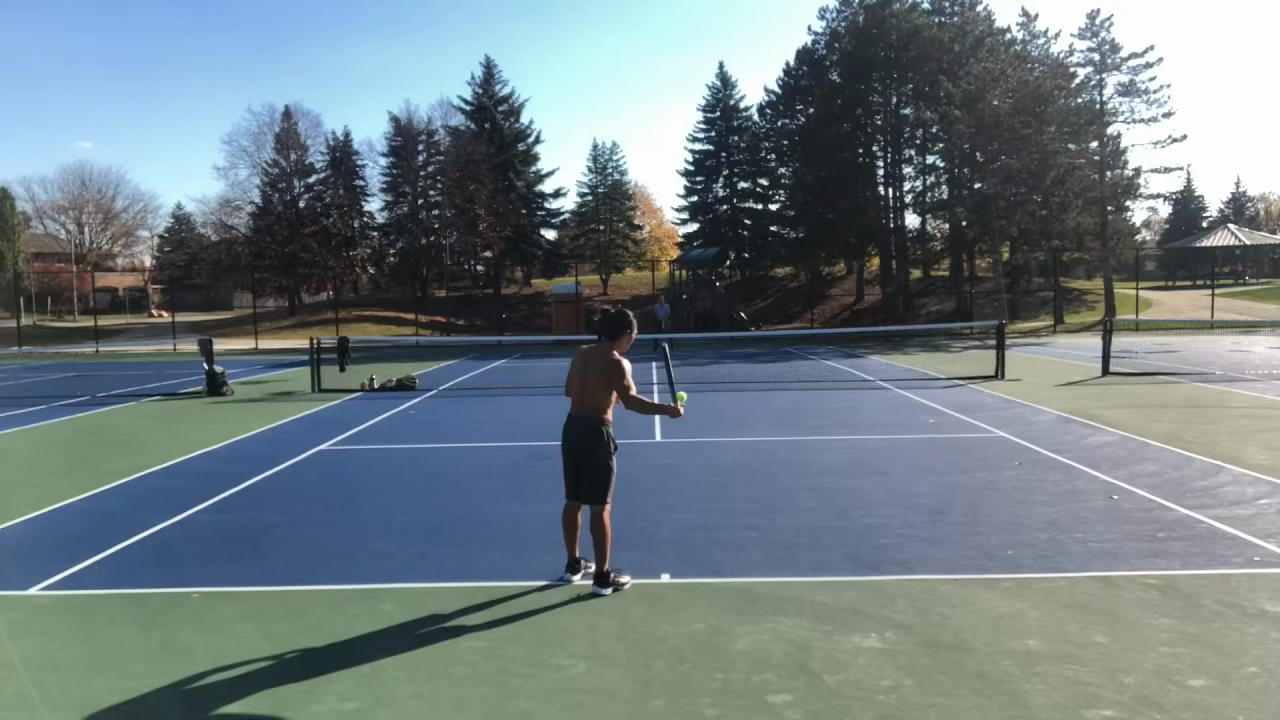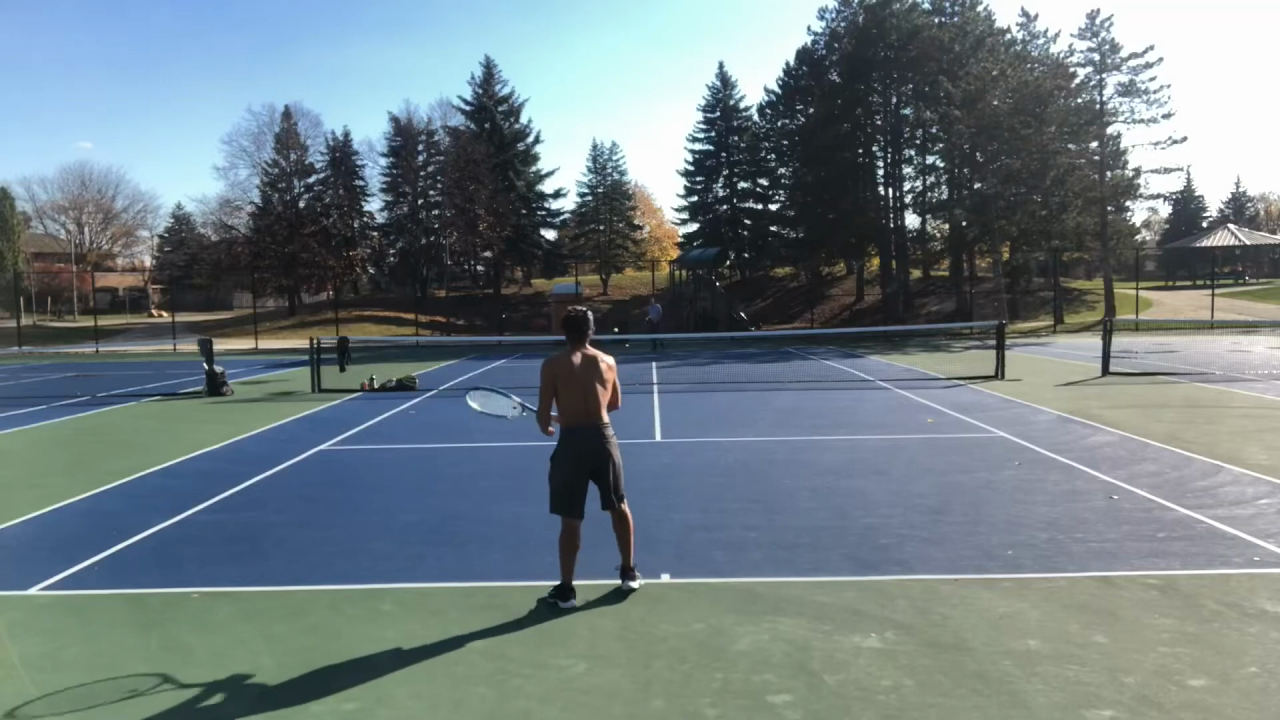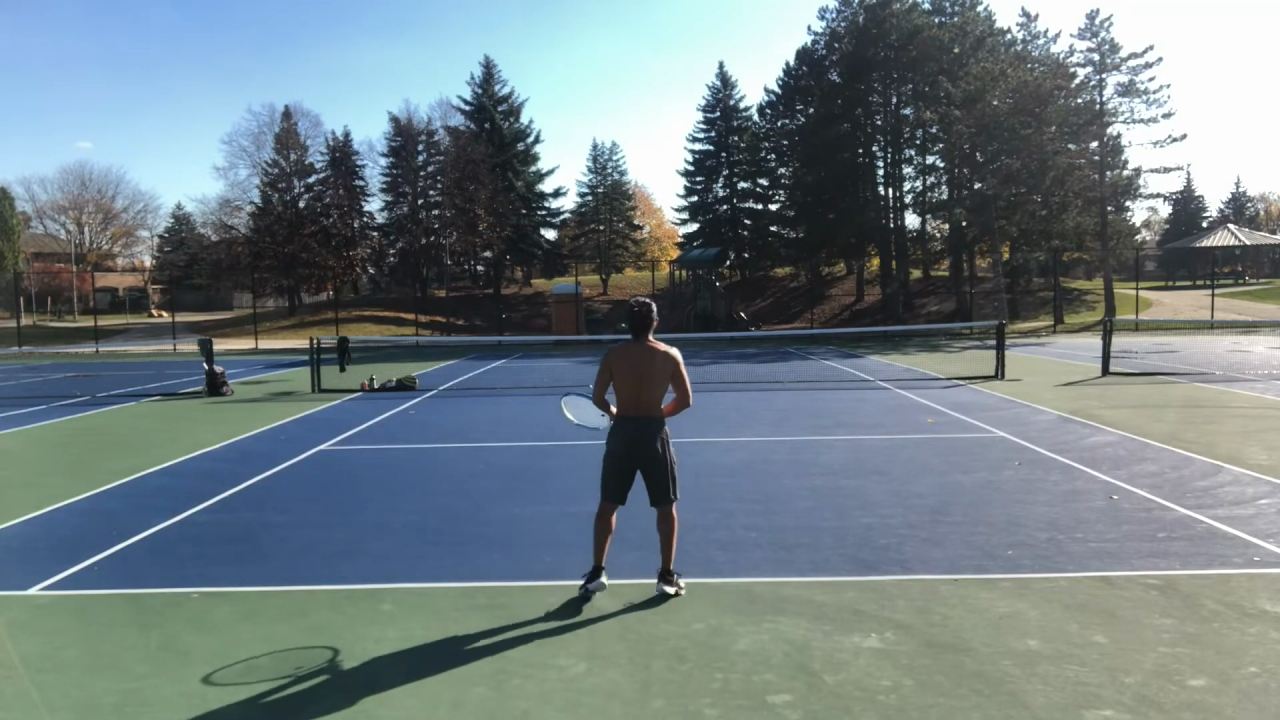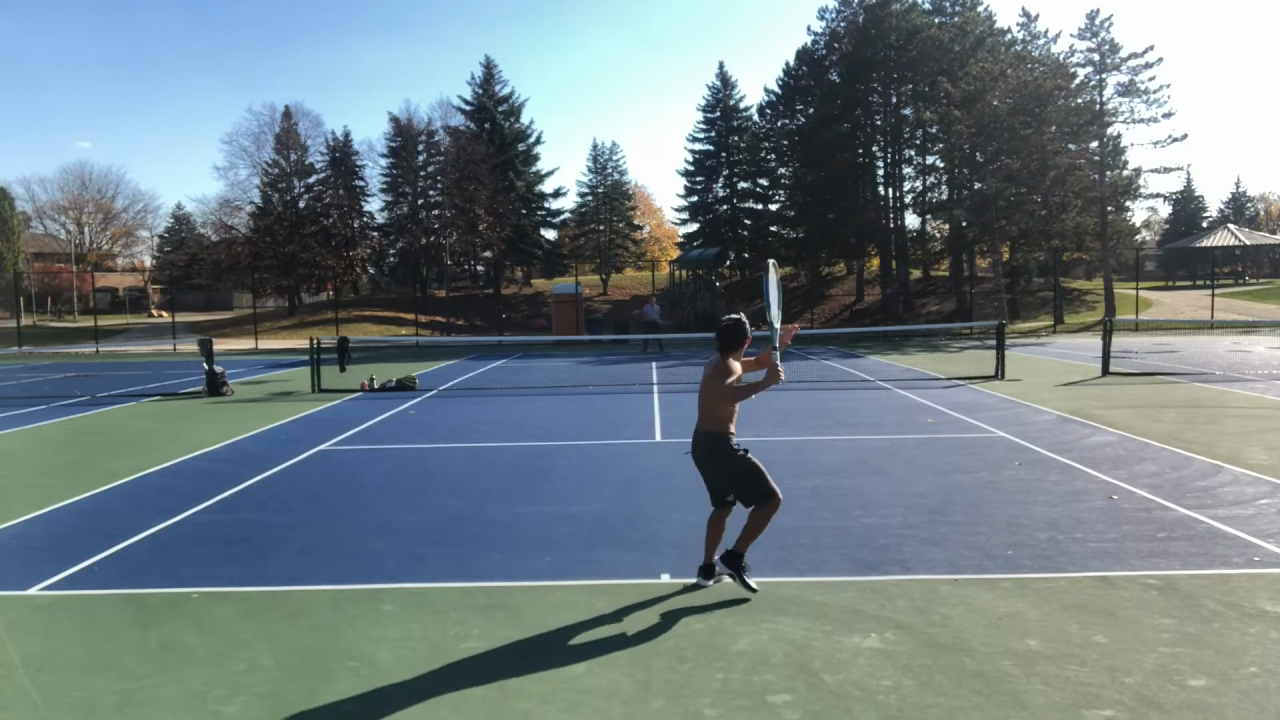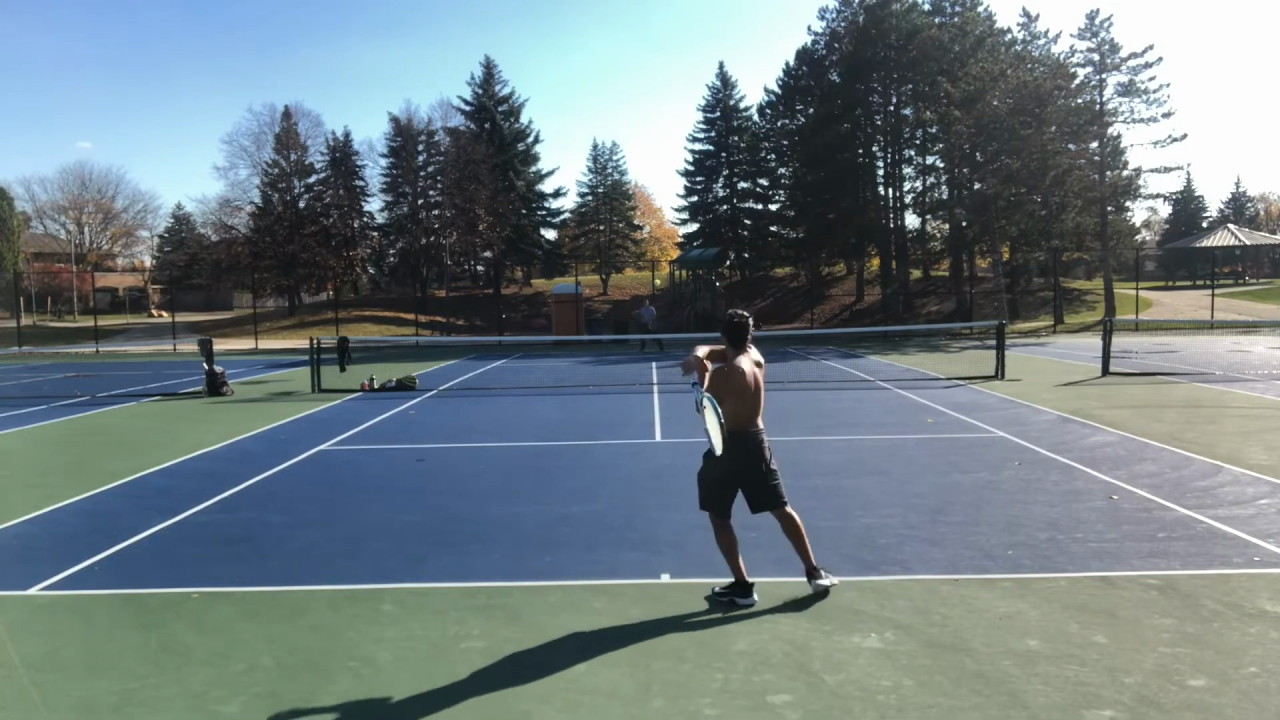
dt=1s
person 1, frame 1
left shoulder: (582, 355)
right shoulder: (618, 364)
right elbow: (632, 401)
right wrist: (667, 409)
left hip: (572, 428)
right hip: (597, 433)
left knee: (573, 502)
right knee: (600, 506)
left ankle: (573, 564)
right ankle: (602, 576)
person 1, frame 2
left shoulder: (553, 365)
right shoulder: (608, 362)
left elbow: (543, 414)
left wrist: (547, 426)
left hip: (572, 442)
right hip: (604, 438)
left knee: (571, 520)
right knee: (619, 506)
left ankle: (566, 589)
right ankle: (628, 571)
person 1, frame 3
left shoulder: (612, 355)
right shoulder: (670, 356)
left elbow: (598, 398)
right elbow: (685, 400)
left hip: (622, 432)
right hip: (653, 433)
left knee: (608, 505)
right knee: (666, 506)
left ankle: (597, 571)
right ankle: (667, 575)
person 1, frame 4
left shoulder: (718, 363)
right shoulder: (728, 368)
left elbow: (755, 363)
right elbow: (723, 394)
left wrist: (780, 344)
right wrist: (763, 385)
left hip: (703, 444)
right hip: (720, 447)
left knee: (723, 505)
right knee: (771, 500)
left ankle: (708, 569)
right ankle: (734, 557)
person 1, frame 5
left shoulder: (728, 370)
right shoulder: (756, 357)
right elbow: (708, 352)
left wrist: (705, 377)
right wrist: (696, 359)
left hip: (732, 446)
right hip: (757, 442)
left knee: (718, 516)
right knee: (781, 508)
left ankle: (742, 587)
right ankle: (814, 571)
